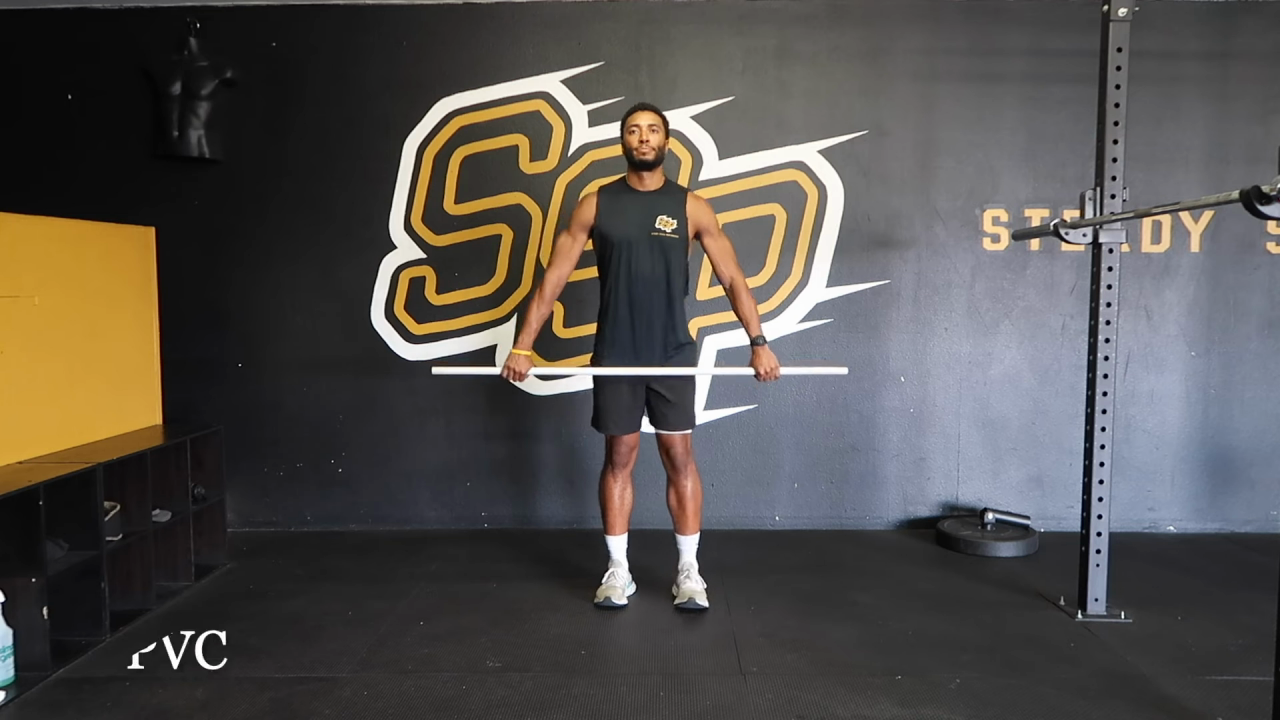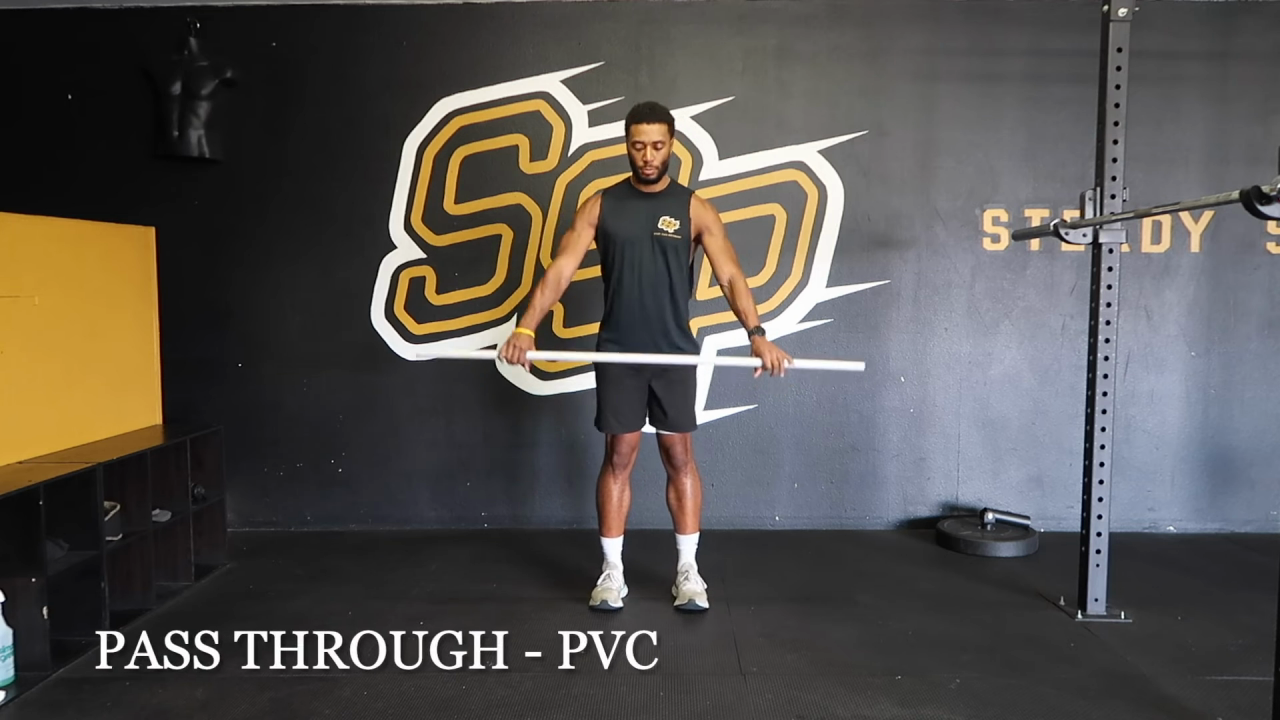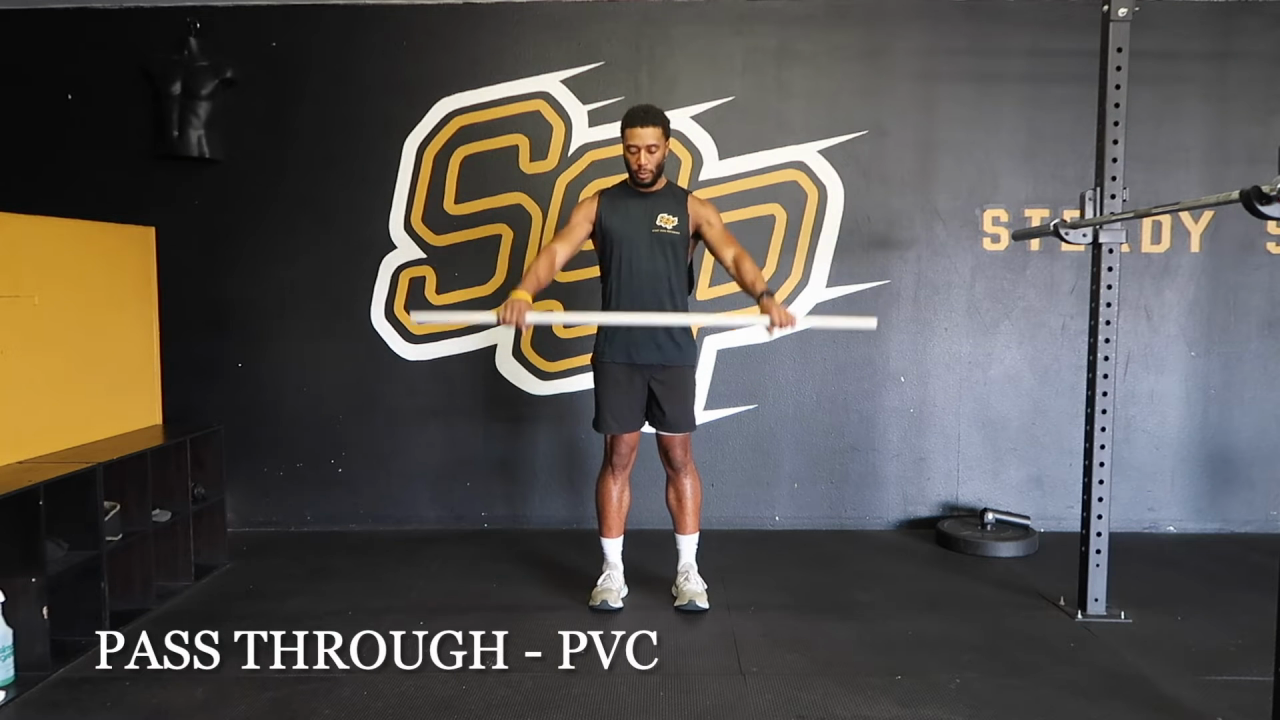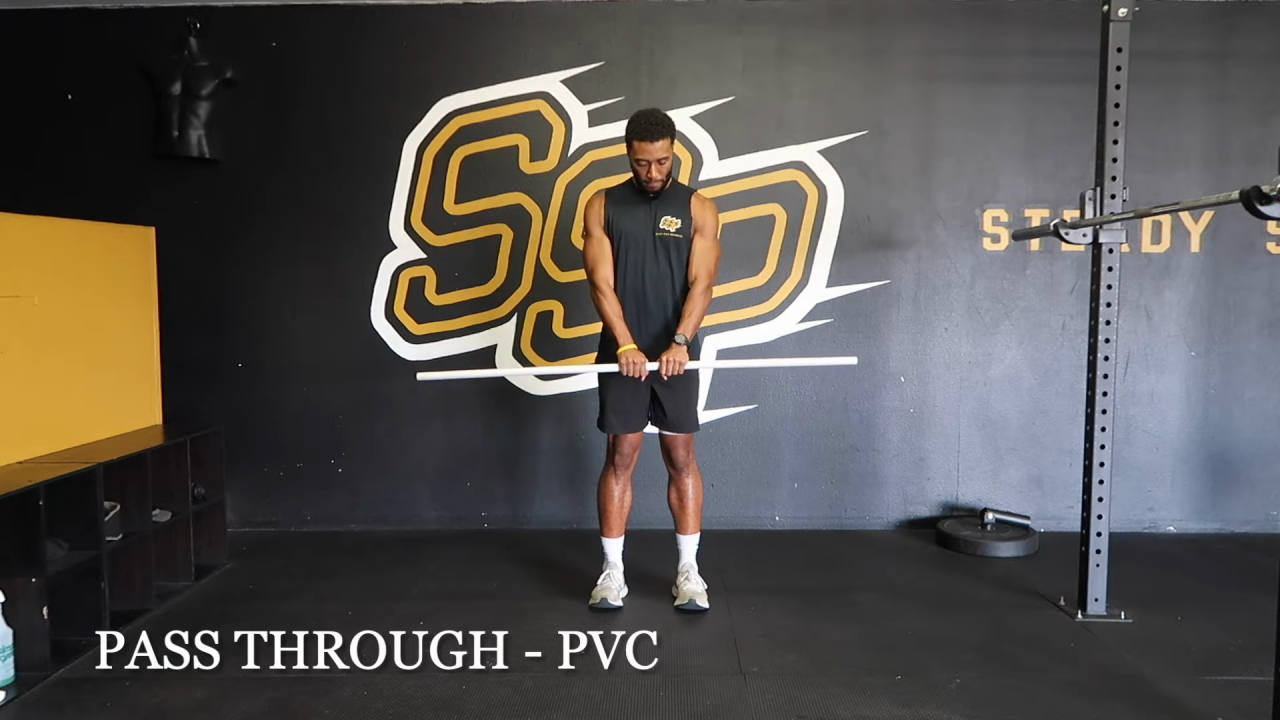
dt=1s
person 1, frame 1
left shoulder: (691, 206)
right shoulder: (595, 205)
left elbow: (732, 276)
right elbow: (553, 277)
left wrist: (758, 343)
right wrist: (522, 345)
left hip: (673, 353)
right hip: (615, 354)
left knee: (680, 458)
right knee: (618, 458)
left ankle: (688, 570)
right ankle: (618, 570)
person 1, frame 2
left shoulder: (695, 208)
right shoulder: (600, 205)
left elbow: (730, 275)
right elbow: (561, 268)
left wrist: (757, 334)
right wrist: (526, 327)
left hip: (675, 354)
right hip: (617, 354)
left knee: (680, 458)
right knee: (618, 458)
left ankle: (687, 571)
right ankle: (612, 571)
person 1, frame 3
left shoulder: (692, 206)
right shoulder: (598, 205)
left elbow: (732, 253)
right elbow: (556, 250)
left wrist: (765, 296)
right wrist: (523, 293)
left hip: (673, 354)
right hip: (616, 354)
left knee: (679, 459)
right knee: (617, 458)
left ankle: (687, 571)
right ankle: (612, 572)
person 1, frame 4
left shoulder: (697, 207)
right shoulder: (602, 205)
left elbow: (701, 283)
right elbow: (602, 283)
left wrist: (679, 342)
right wrist: (626, 346)
left hip: (676, 353)
right hip: (622, 354)
left knee: (681, 458)
right knee: (620, 458)
left ankle: (688, 570)
right ankle: (612, 570)
